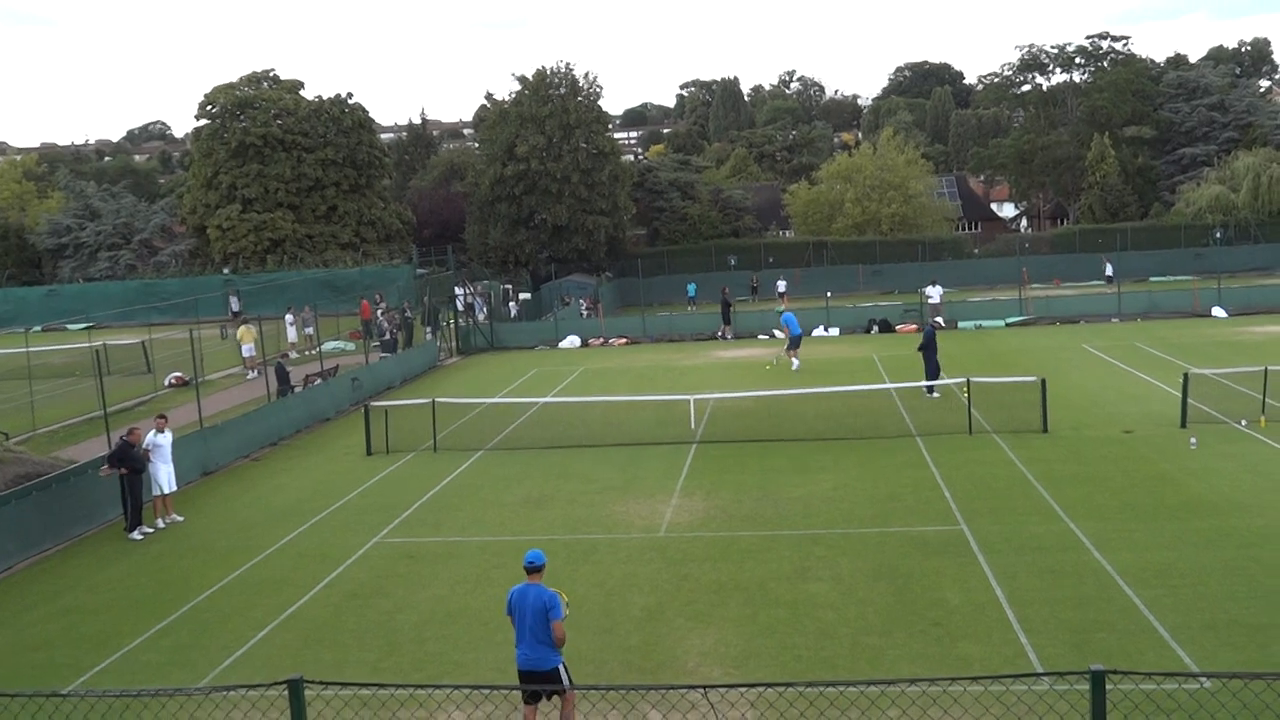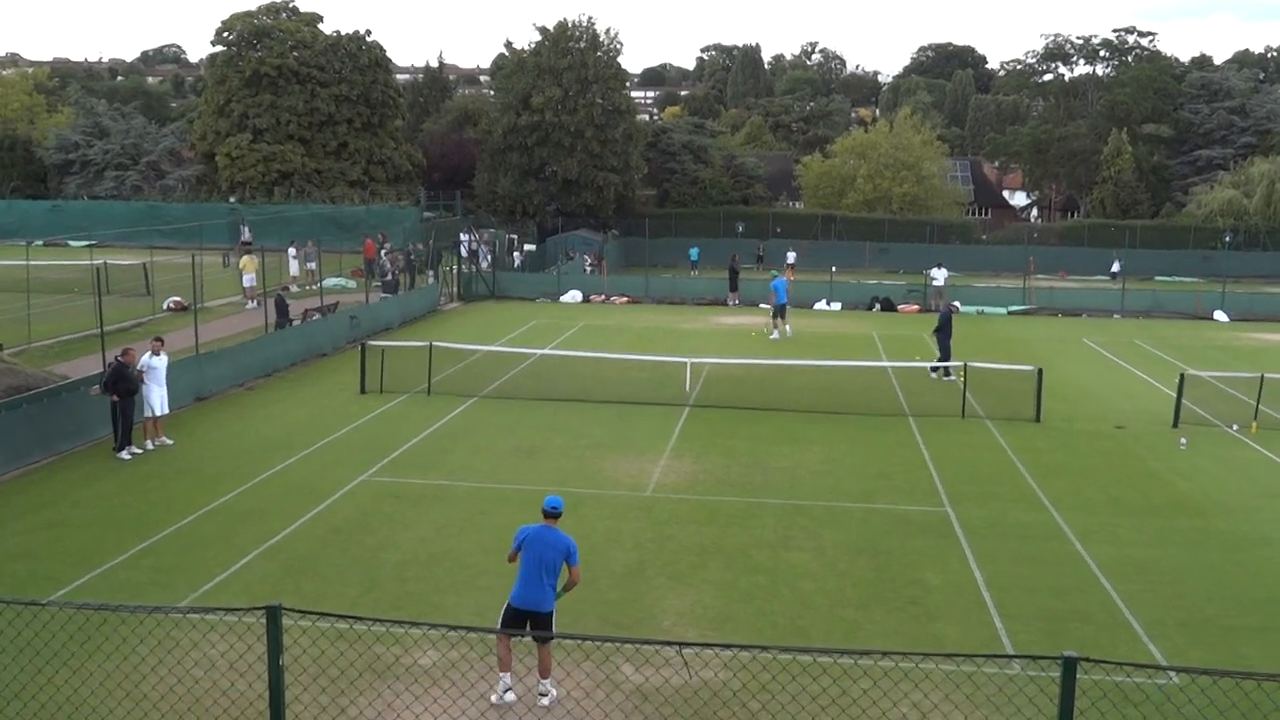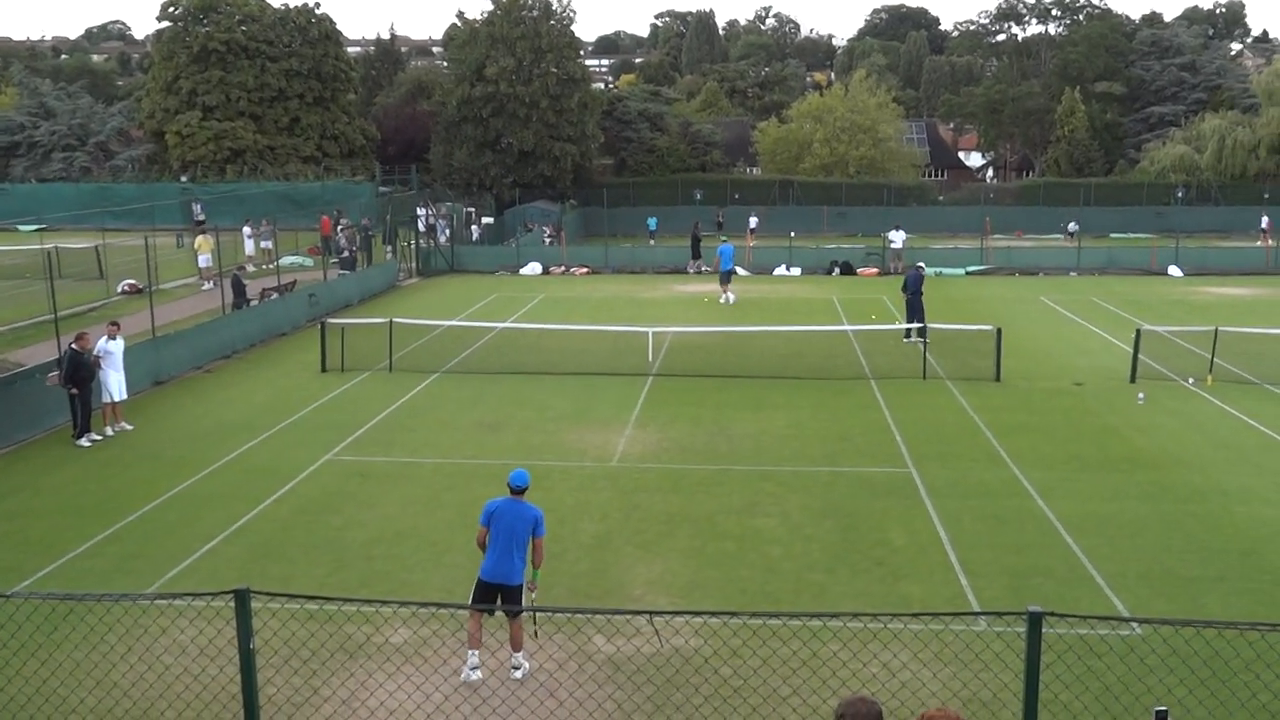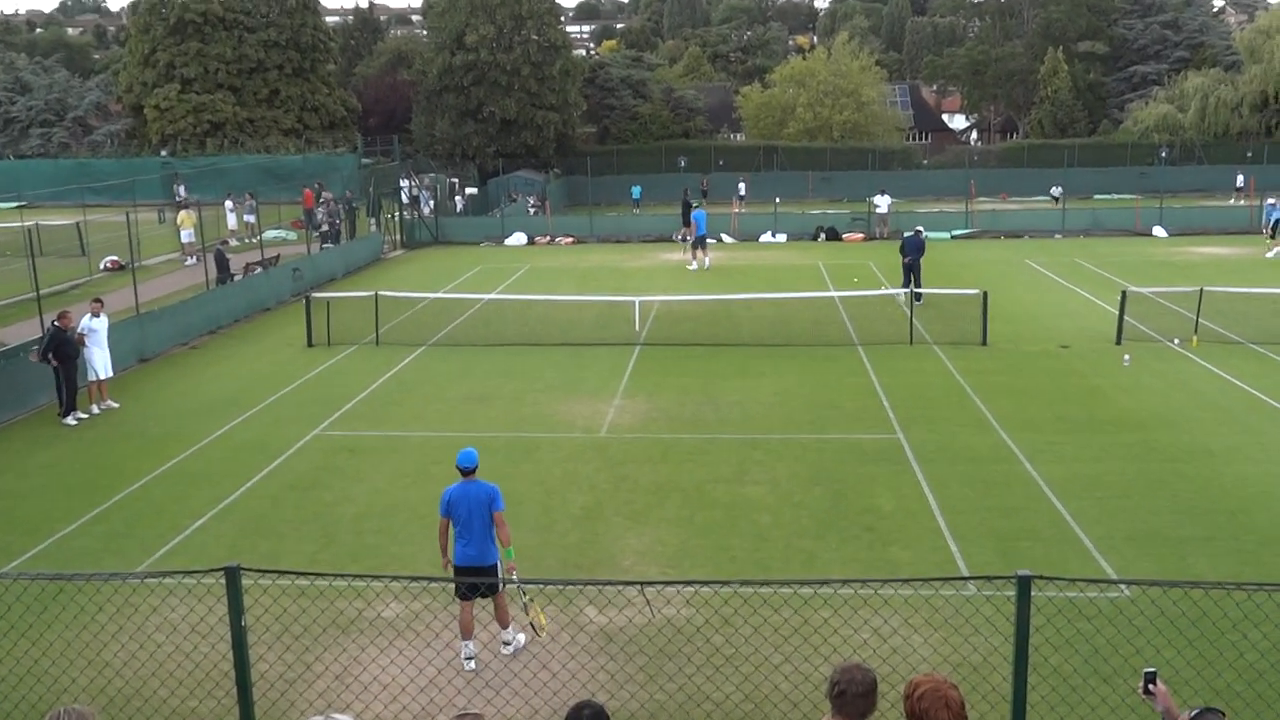
dt=0.5s
person 1, frame 1
left shoulder: (513, 593)
right shoulder: (550, 596)
right elbow: (559, 635)
right wrist: (558, 649)
left hip: (524, 661)
right hip: (549, 661)
right knee: (568, 699)
person 1, frame 2
left shoulder: (525, 531)
right shoulder: (568, 543)
left elbow: (510, 559)
right elbow: (575, 578)
right wrist: (559, 593)
left hip: (519, 600)
right hip: (545, 604)
left knee: (503, 638)
right knee: (544, 648)
left ankle: (505, 687)
right ankle: (544, 692)
person 1, frame 3
left shoulder: (492, 506)
right shoulder: (535, 514)
left elbow: (480, 539)
right elbow: (538, 549)
right wrist: (535, 576)
left hip: (488, 574)
right hip: (515, 577)
left knee: (475, 616)
right knee: (515, 621)
left ankle: (473, 664)
right ankle: (517, 666)
person 1, frame 4
left shoulder: (448, 493)
right shoulder: (491, 490)
left elbow: (443, 529)
right elbow: (500, 524)
left wrist: (444, 555)
right wrist: (509, 555)
left hip: (462, 559)
right hip: (488, 558)
left knee: (466, 606)
right knee: (499, 599)
left ankle: (468, 654)
right ankle: (508, 640)
